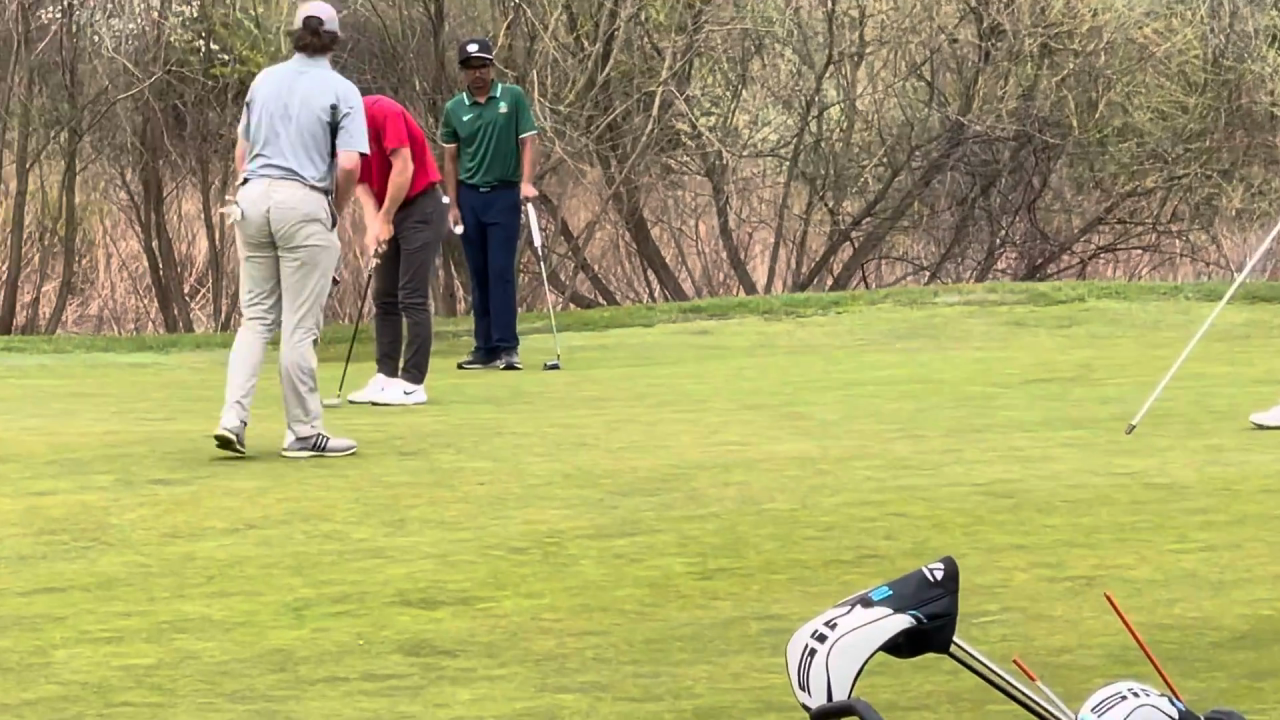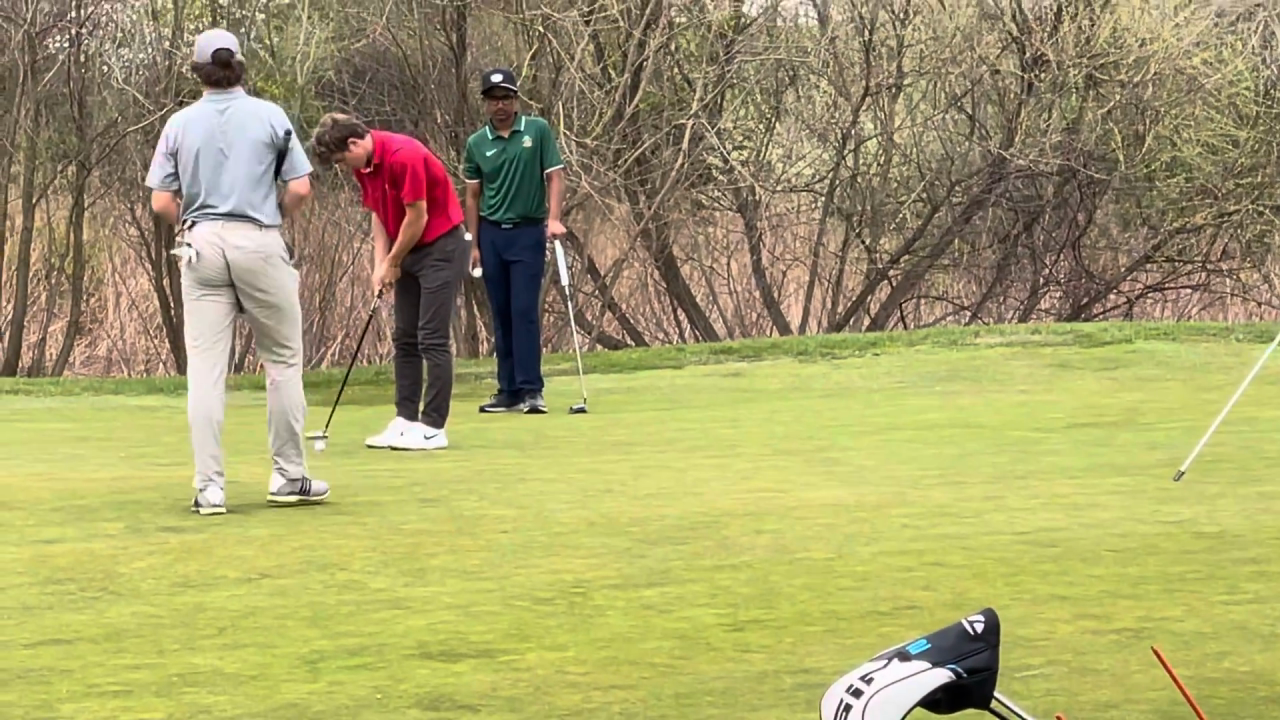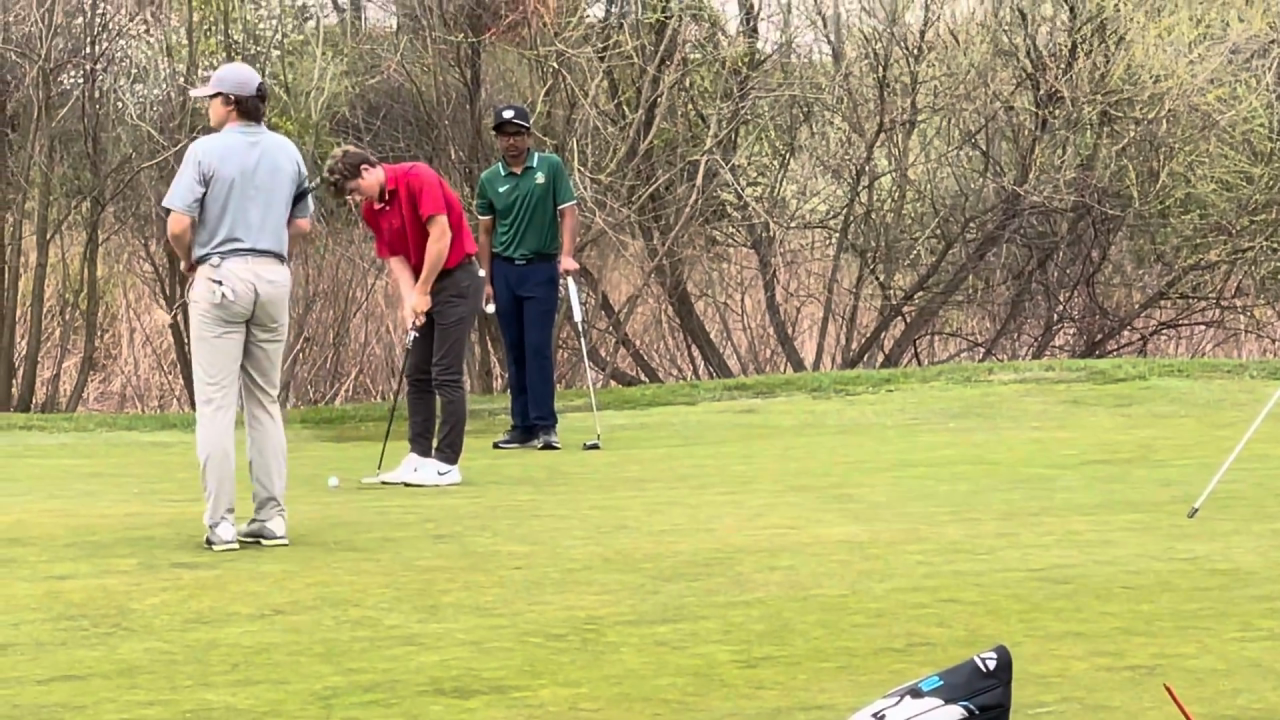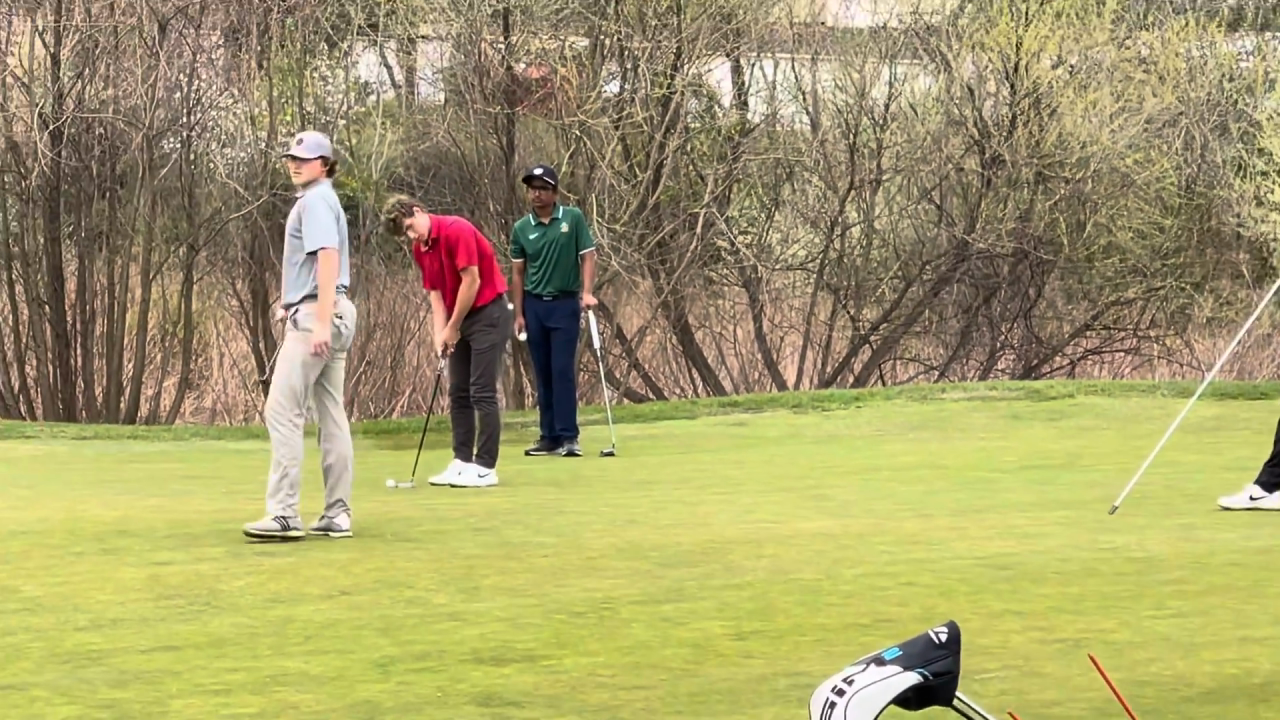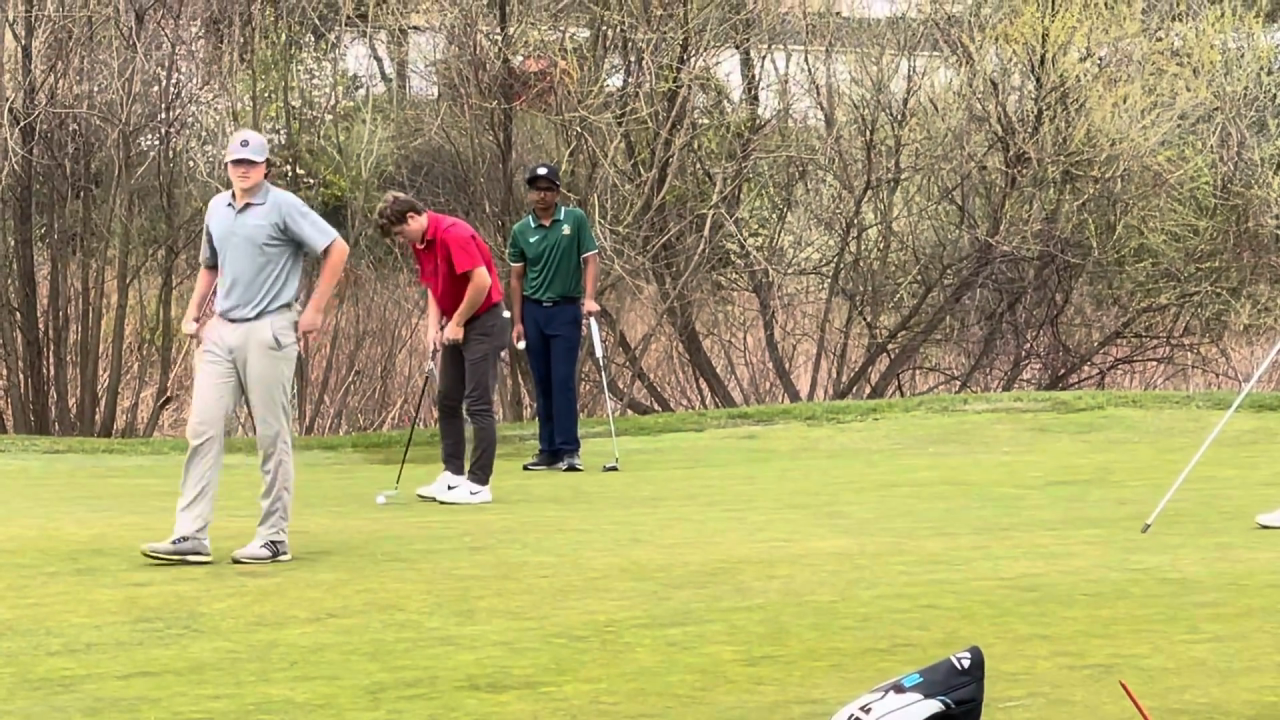
dt=0.7s
person 1, frame 1
left shoulder: (264, 79)
right shoulder: (341, 90)
left elbow: (242, 151)
right elbow: (349, 165)
right wrist: (336, 209)
left hip: (253, 198)
right hip: (303, 204)
left knee: (255, 318)
right knee: (299, 326)
left ankle: (233, 415)
right ankle: (303, 433)
person 1, frame 2
left shoulder: (181, 123)
right shoulder: (270, 115)
left elbow: (161, 202)
right elbow: (300, 189)
left hip: (202, 247)
right hip: (260, 244)
left knee: (206, 370)
right knee: (283, 361)
left ankle: (210, 487)
right ankle: (289, 474)
person 1, frame 3
left shoulder: (205, 150)
right shoulder: (287, 151)
left elbow: (177, 226)
right elbow: (301, 224)
left wrist: (190, 260)
left hip: (219, 279)
right hip: (273, 278)
left knee: (215, 404)
right knee: (264, 403)
left ankle: (221, 522)
right ankle: (270, 517)
person 1, frame 4
left shoulder: (316, 199)
right shoulder: (318, 200)
left elbow: (328, 259)
left wrist: (321, 320)
right wrist: (293, 299)
left hip: (313, 316)
right hip: (327, 315)
left knee: (282, 410)
right knee: (331, 416)
left ankle: (283, 514)
right ankle: (337, 513)
person 1, frame 5
left shoulder: (283, 205)
right shoulder: (216, 207)
left elbow: (337, 249)
left wrist: (315, 309)
right wrist: (192, 313)
left hip: (268, 332)
right hip: (221, 331)
left knee: (271, 436)
right knee: (203, 430)
left ankle: (273, 537)
right ankle: (190, 535)
person 2, frame 1
left shoulder: (514, 97)
right shoulder: (453, 109)
left elbow: (528, 142)
right elbow: (450, 159)
left wrist: (527, 182)
right wrist: (453, 204)
left hip: (504, 195)
right hip: (469, 197)
left knee: (501, 272)
right knee: (478, 275)
left ankle: (507, 347)
right ankle: (485, 347)
person 2, frame 2
left shoulder: (539, 130)
right shoulder: (476, 144)
left elbow: (554, 176)
right elbow: (472, 196)
left wrist: (554, 218)
right wrist: (473, 244)
left hip: (528, 232)
right hip: (491, 234)
left knee: (525, 311)
right knee: (501, 315)
left ankle: (531, 389)
right ankle: (509, 389)
person 2, frame 3
left shoulder: (551, 166)
right shoulder: (488, 180)
left elbow: (568, 212)
right elbow: (485, 232)
left wrist: (567, 254)
right wrist: (486, 280)
left hip: (541, 268)
right hip: (504, 270)
left knee: (538, 347)
right knee: (514, 351)
left ankle: (545, 426)
right ankle: (523, 425)
person 2, frame 4
left shoulder: (574, 218)
right shoulder: (521, 228)
left elbow: (588, 256)
right elbow: (518, 273)
left wrist: (587, 292)
right wrist: (518, 314)
left hip: (565, 303)
right hip: (534, 305)
left knee: (563, 371)
right knee: (543, 374)
left ankle: (568, 437)
right ankle: (549, 437)
person 2, frame 5
left shoulder: (576, 219)
right shoulder: (520, 231)
left elbow: (590, 260)
right elbow: (516, 278)
left wrist: (589, 298)
right wrist: (517, 322)
left hip: (566, 310)
right hip: (533, 311)
left knee: (563, 380)
right knee: (542, 384)
left ankle: (569, 450)
right ankle: (548, 449)
person 3, frame 1
left shoulder: (382, 110)
left elbow: (404, 166)
right elbow: (360, 183)
left wrist: (385, 219)
right wrist: (373, 227)
left hip: (421, 207)
right hip: (389, 213)
left knee: (412, 298)
right knee: (384, 298)
right ankle: (386, 376)
person 3, frame 2
left shoulder: (404, 155)
right shoulder: (363, 166)
left elbow: (418, 217)
left wrist: (392, 263)
right wrist: (380, 264)
left hip: (442, 246)
right hip: (409, 249)
left knee: (432, 338)
right knee: (404, 338)
person 3, frame 3
left shoulder: (416, 176)
right shoulder: (371, 210)
left elbow: (441, 234)
right elbow: (395, 258)
left wrist: (423, 291)
right wrist: (409, 300)
left hip: (456, 279)
right hip: (423, 287)
left knee: (446, 374)
right knee: (417, 373)
person 3, frame 4
left shoulder: (456, 230)
right shoulder: (419, 249)
left elbow: (472, 281)
right elbow: (435, 291)
left wrist: (452, 327)
right wrist: (440, 332)
left hip: (489, 314)
right hip: (460, 319)
left knee: (482, 392)
right knee: (458, 393)
left ankle: (485, 468)
right ankle: (463, 462)
person 3, frame 5
left shoulder: (453, 233)
right shoulder: (420, 243)
left elbow: (481, 281)
left wrist: (457, 322)
right wrist: (434, 326)
left hip: (484, 323)
right hip: (455, 326)
left knee: (478, 404)
right knee: (447, 400)
left ankle: (478, 484)
right ankle: (453, 474)
